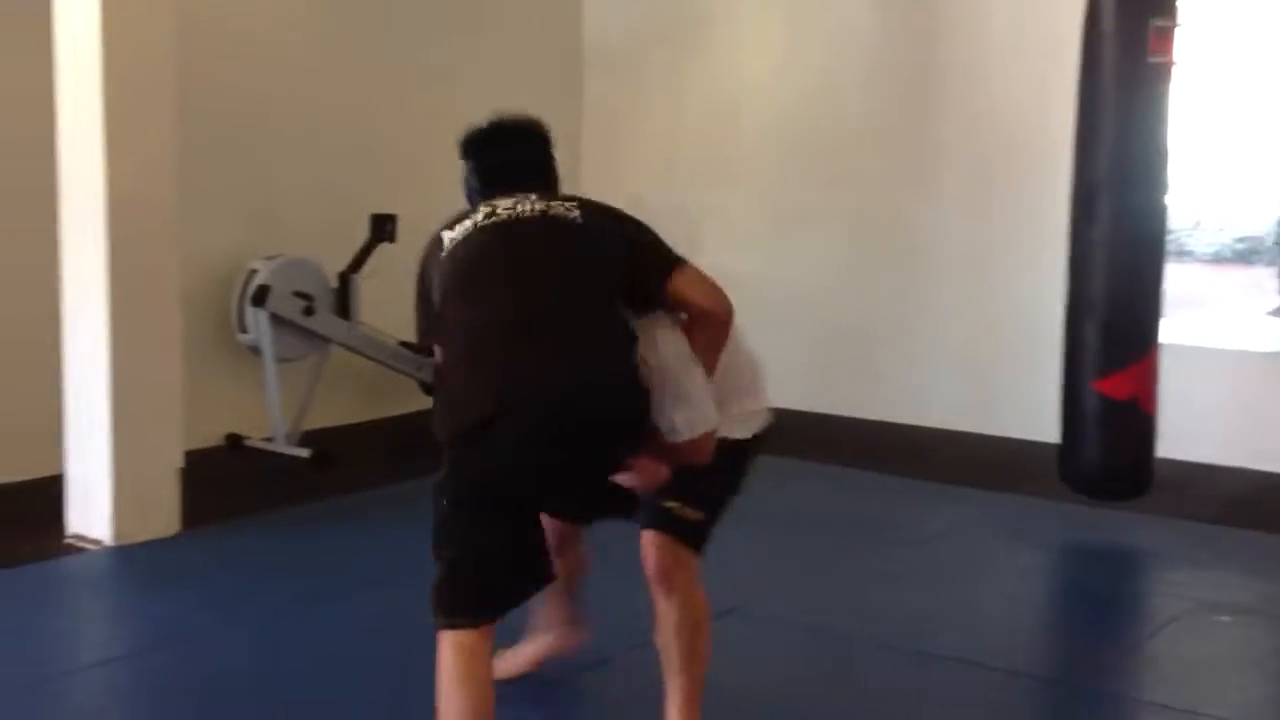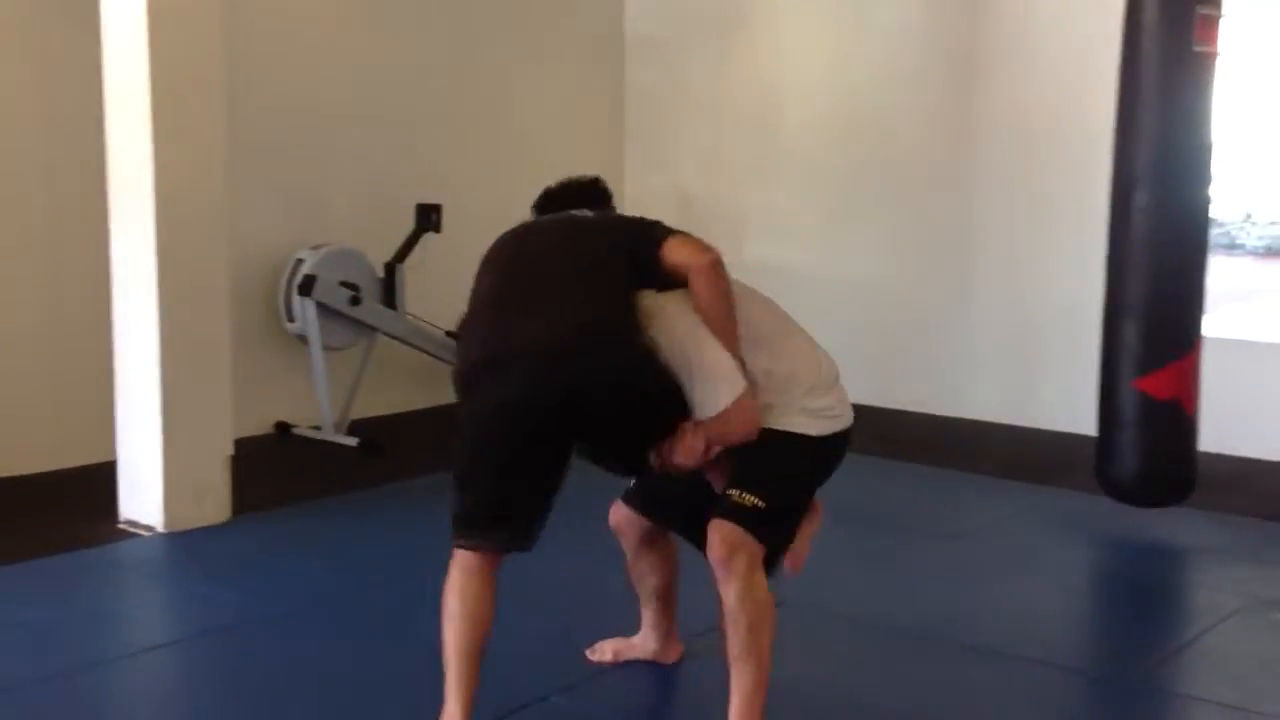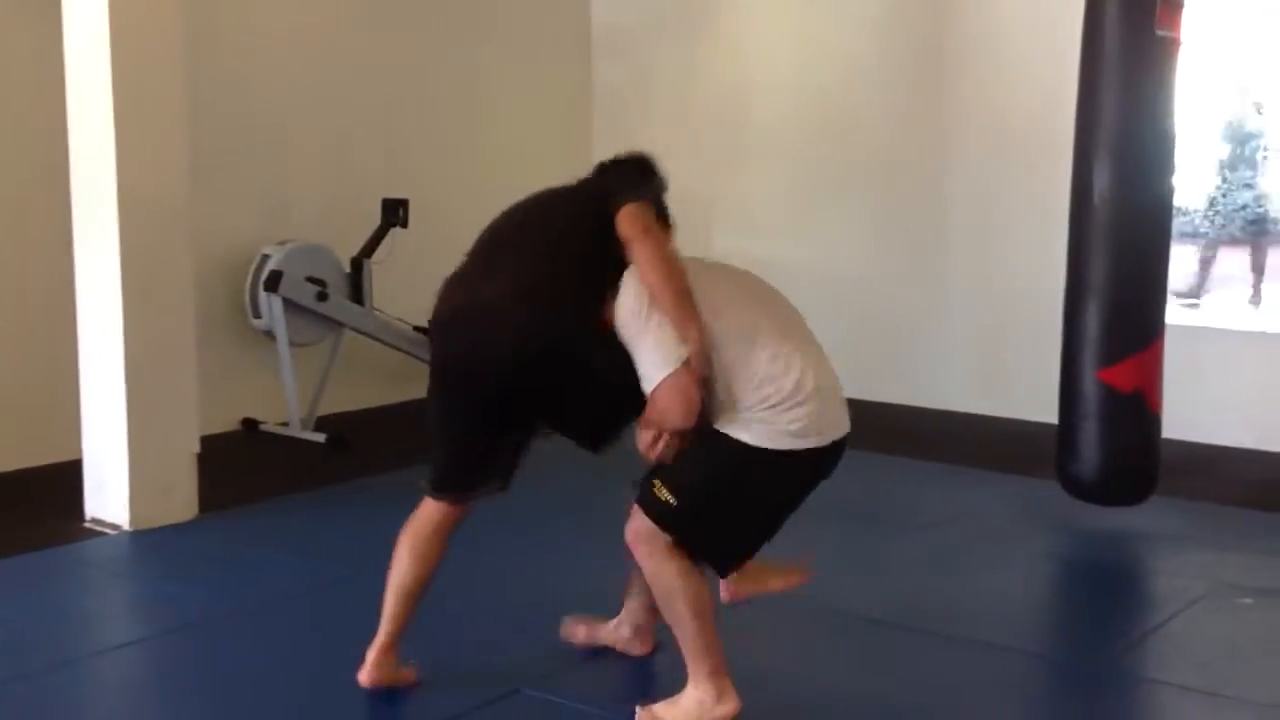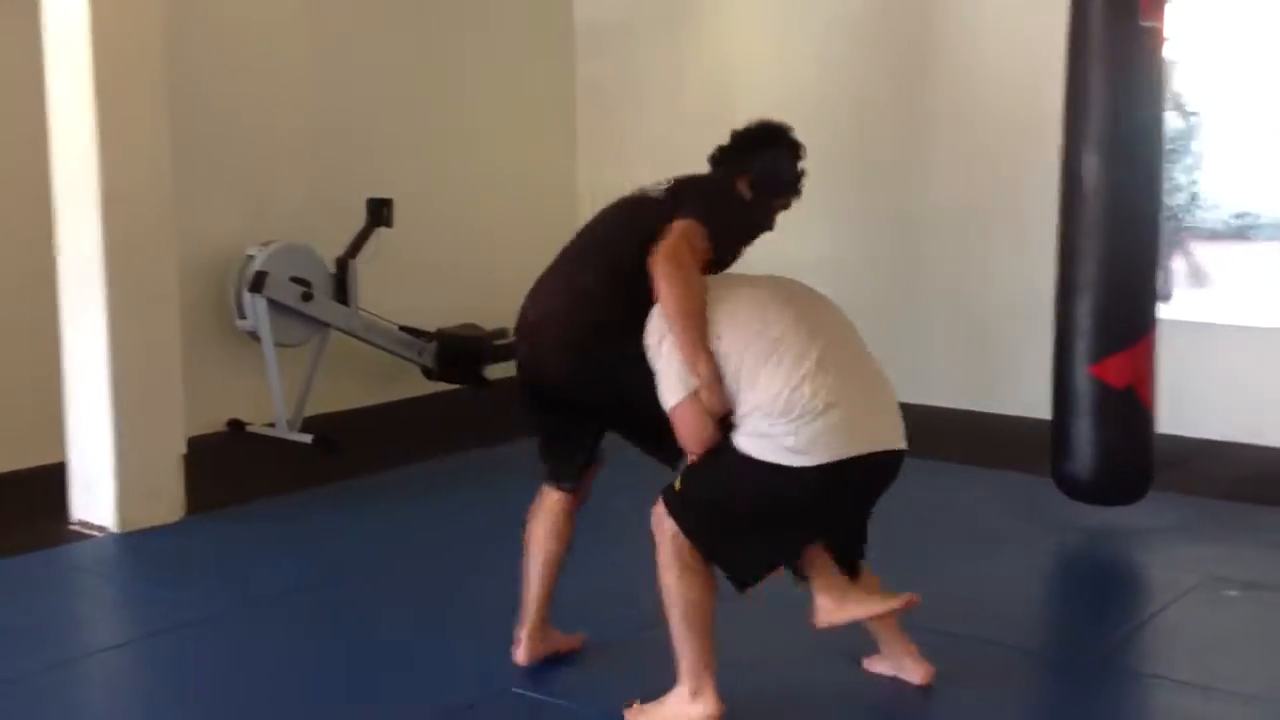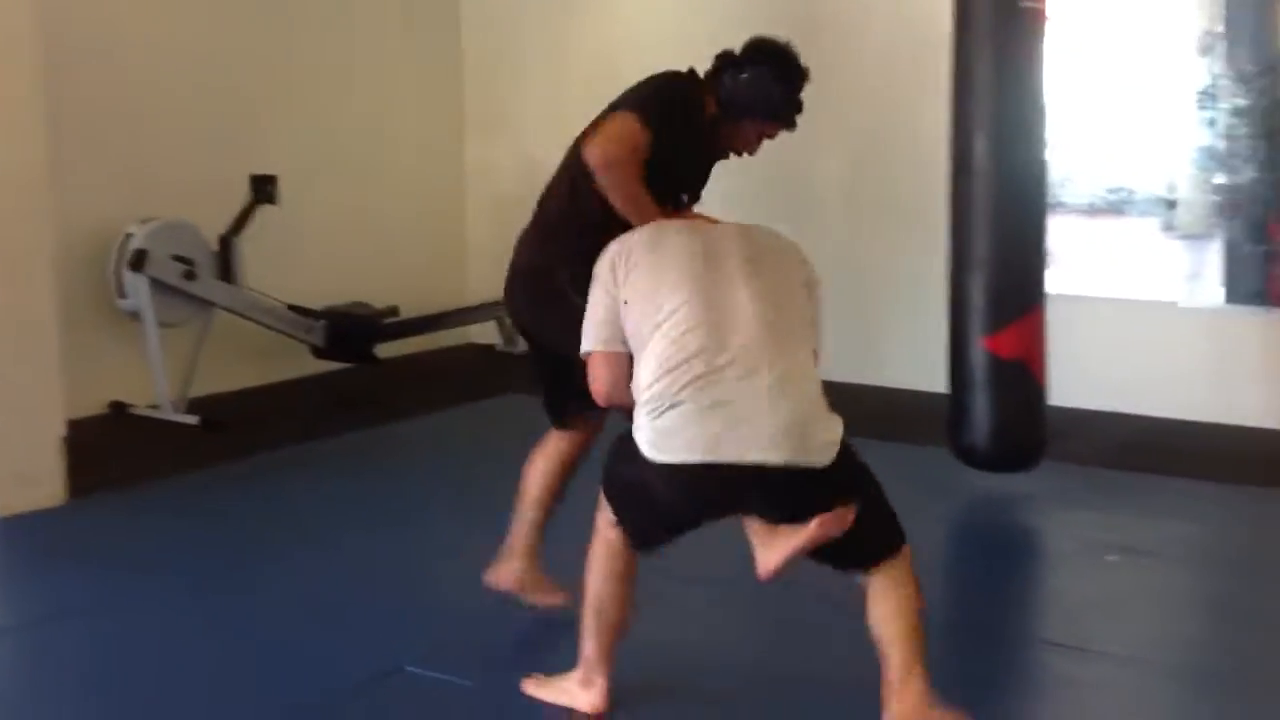
dt=0.4s
person 1, frame 1
left shoulder: (446, 246)
right shoulder: (602, 223)
right elbow: (712, 308)
left hip: (493, 421)
right hip: (606, 413)
left knee: (463, 621)
person 1, frame 2
left shoulder: (505, 254)
right shoulder: (624, 232)
right elbow: (701, 263)
left hip: (498, 378)
right hip: (603, 360)
left knee: (476, 551)
person 1, frame 3
left shoulder: (548, 210)
right shoulder: (625, 195)
right elbow: (641, 237)
right wrist: (695, 344)
left hip: (462, 329)
right hip: (542, 330)
left knee: (444, 502)
left ankle: (381, 656)
person 1, frame 4
left shoulder: (688, 193)
right shoulder: (722, 203)
right elbow: (669, 263)
right wrist: (707, 376)
left hip: (542, 335)
right hip: (596, 341)
left knee: (565, 485)
left ankle: (532, 634)
person 1, frame 5
left shoulder: (698, 135)
right shoulder: (669, 99)
right elbow: (607, 152)
left hip: (549, 283)
right hip: (557, 280)
left knee: (573, 426)
left ankle: (517, 561)
person 2, frame 1
left shoulder: (650, 342)
left elbow: (694, 449)
left hip: (722, 424)
left knee: (663, 554)
right knee: (551, 513)
right ankle: (558, 628)
person 2, frame 2
left shoulder: (664, 322)
left elbow: (737, 421)
left wrist: (682, 440)
right wrist: (684, 443)
left hip: (803, 421)
left knee: (728, 546)
right knee: (629, 518)
right ankle: (658, 637)
person 2, frame 3
left shoulder: (633, 296)
left elbow: (678, 406)
left wrist: (652, 420)
right wrist: (664, 429)
left hip: (781, 430)
right hip: (809, 418)
left knee: (648, 534)
right knee: (656, 517)
right ankle: (633, 626)
person 2, frame 4
left shoulder: (671, 315)
right shoulder: (768, 293)
left elbow: (696, 433)
left hip: (800, 446)
right hip: (883, 440)
left knee: (673, 529)
right knee: (825, 549)
right ankle: (902, 655)
person 2, frame 5
left shoulder: (624, 250)
right shoulder: (781, 251)
left elbow: (605, 387)
left hip: (675, 440)
right hip: (795, 435)
left knee: (615, 523)
right knee: (886, 554)
